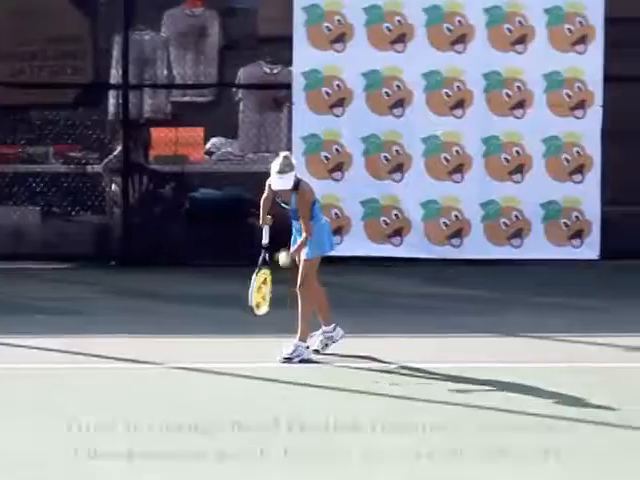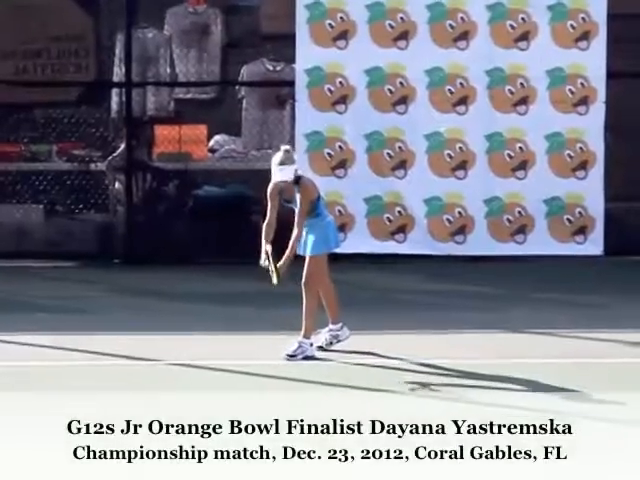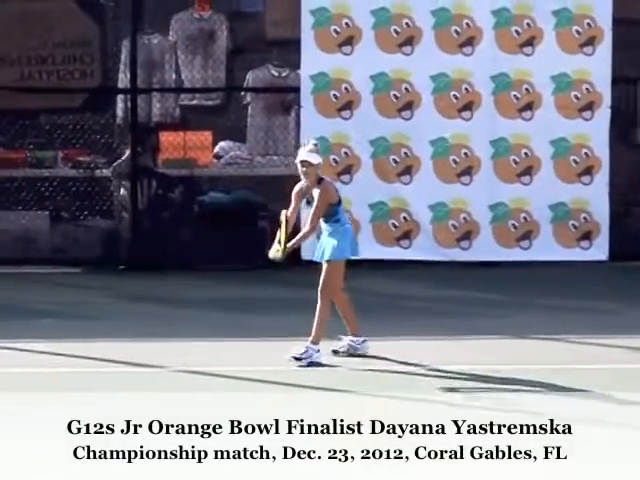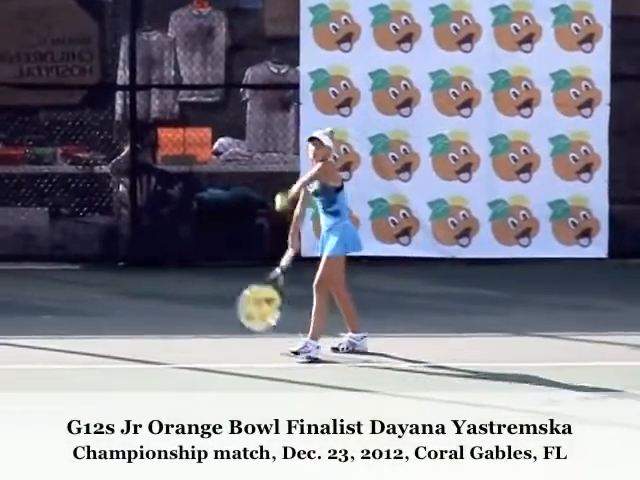
dt=0.7s
person 1, frame 1
left shoulder: (303, 192)
right shoulder: (271, 184)
left elbow: (308, 233)
left wrist: (293, 253)
right wrist: (263, 217)
left hip: (315, 233)
right hip: (298, 230)
left knee: (303, 285)
right knee: (311, 282)
left ankle: (301, 345)
right ankle: (329, 329)
person 1, frame 2
left shoulder: (305, 187)
right shoulder: (274, 188)
left elbow: (298, 229)
right elbow: (269, 221)
left wrist: (285, 262)
right wrist: (265, 252)
left hip: (320, 229)
right hip: (309, 230)
left knee: (309, 283)
right knee: (322, 280)
left ankle: (306, 342)
right ankle: (336, 328)
person 1, frame 3
left shoulder: (324, 189)
right shoulder: (300, 188)
left elbow: (311, 226)
right elbow: (290, 218)
left wrist: (289, 247)
left hip: (339, 237)
right hip: (328, 237)
left knee: (325, 291)
right knee: (335, 290)
left ankle: (313, 348)
right ankle: (357, 340)
person 1, frame 4
left shoulder: (326, 169)
right shoulder: (311, 175)
left elbow: (303, 183)
right elbow: (300, 208)
left wrist: (291, 194)
right wrist: (293, 235)
left hip: (338, 232)
right hip: (329, 232)
left knee: (320, 285)
right knee: (337, 287)
left ankle: (312, 344)
right ankle: (356, 336)
